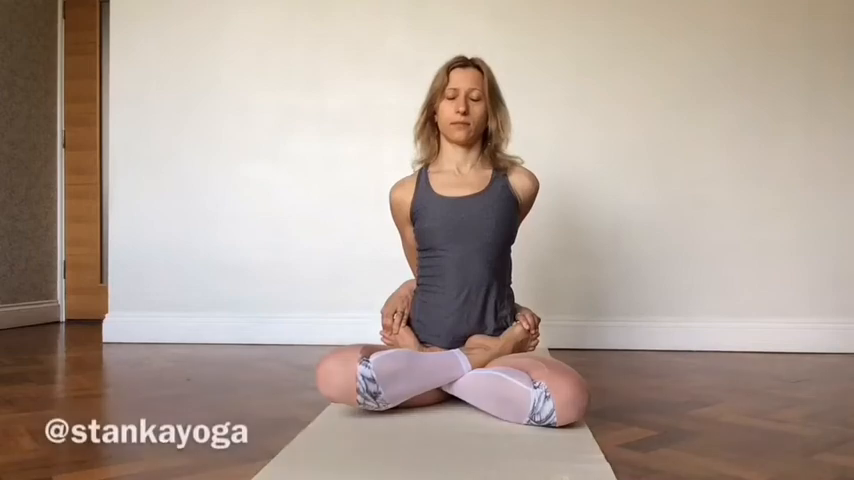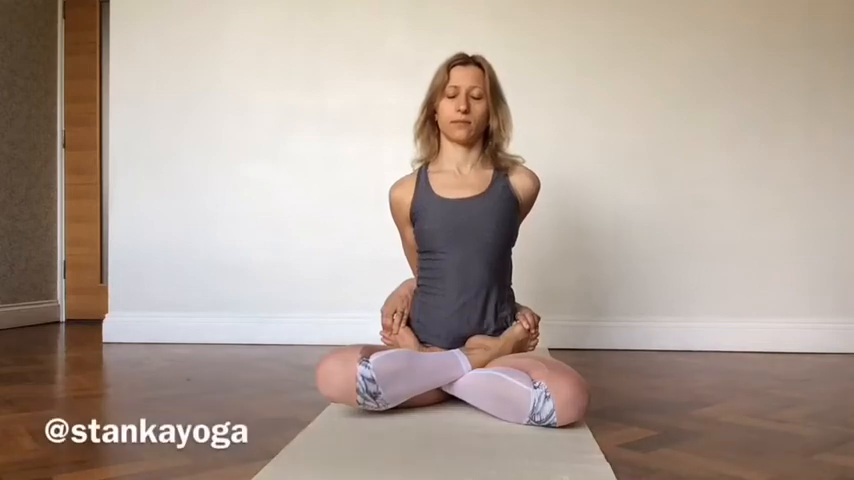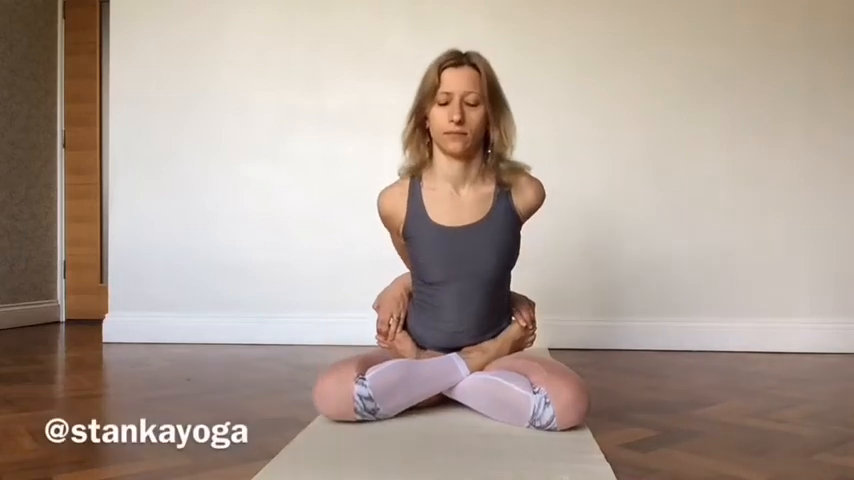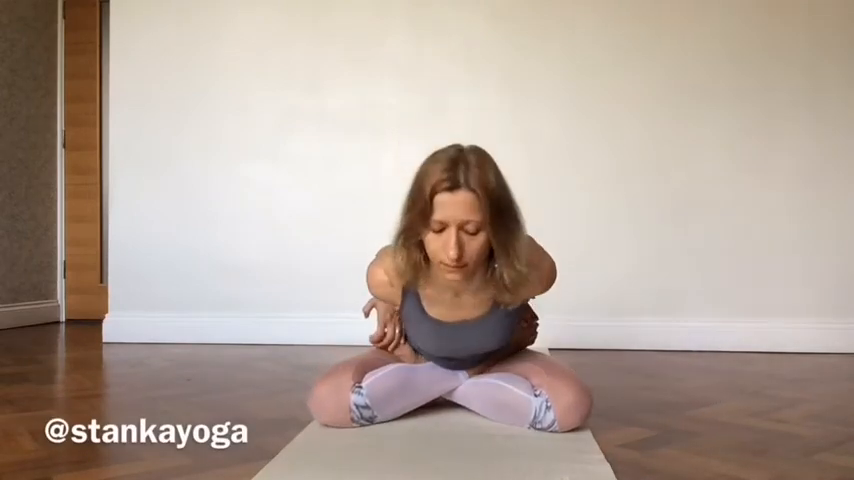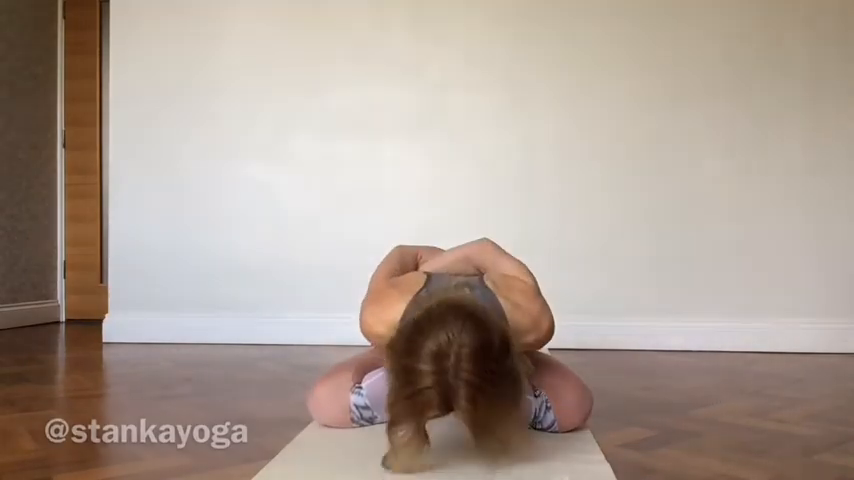
dt=1s
person 1, frame 1
left shoulder: (519, 184)
right shoulder: (406, 193)
left hip: (497, 342)
right hip: (424, 345)
left knee: (570, 398)
right knee: (333, 374)
left ankle: (428, 374)
right ankle: (479, 358)
person 1, frame 2
left shoulder: (520, 183)
right shoulder: (405, 192)
left hip: (497, 344)
right hip: (424, 344)
left knee: (570, 398)
right knee: (333, 374)
left ankle: (424, 372)
right ankle: (475, 361)
person 1, frame 3
left shoulder: (523, 192)
right shoulder: (396, 201)
left wrist: (402, 285)
left hip: (495, 350)
right hip: (418, 348)
left knee: (570, 403)
right knee: (330, 395)
left ankle: (425, 374)
right ankle: (471, 369)
person 1, frame 4
left shoulder: (532, 271)
right shoulder: (387, 275)
left hip: (495, 363)
right hip: (416, 359)
left knee: (572, 406)
right knee: (325, 402)
left ankle: (434, 385)
person 1, frame 5
left shoulder: (531, 323)
right shoulder: (380, 320)
left elbow: (485, 251)
right elbow: (400, 256)
left knee: (574, 406)
right knee: (323, 402)
